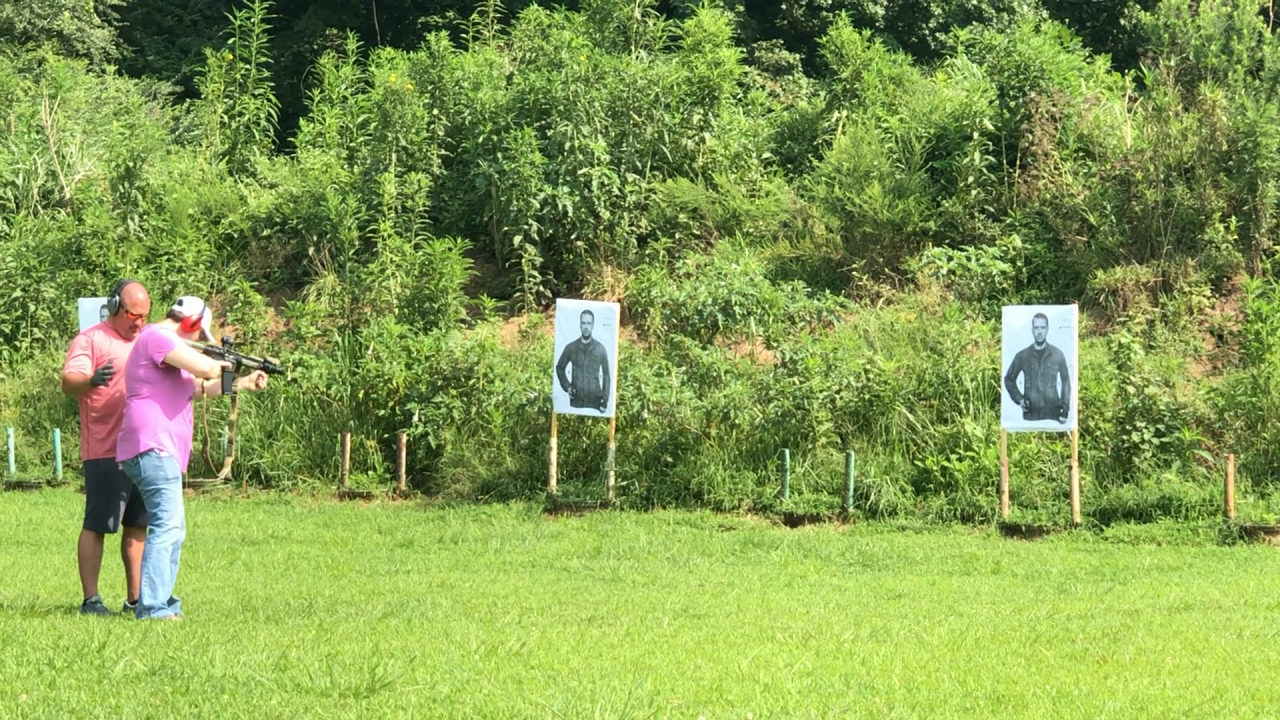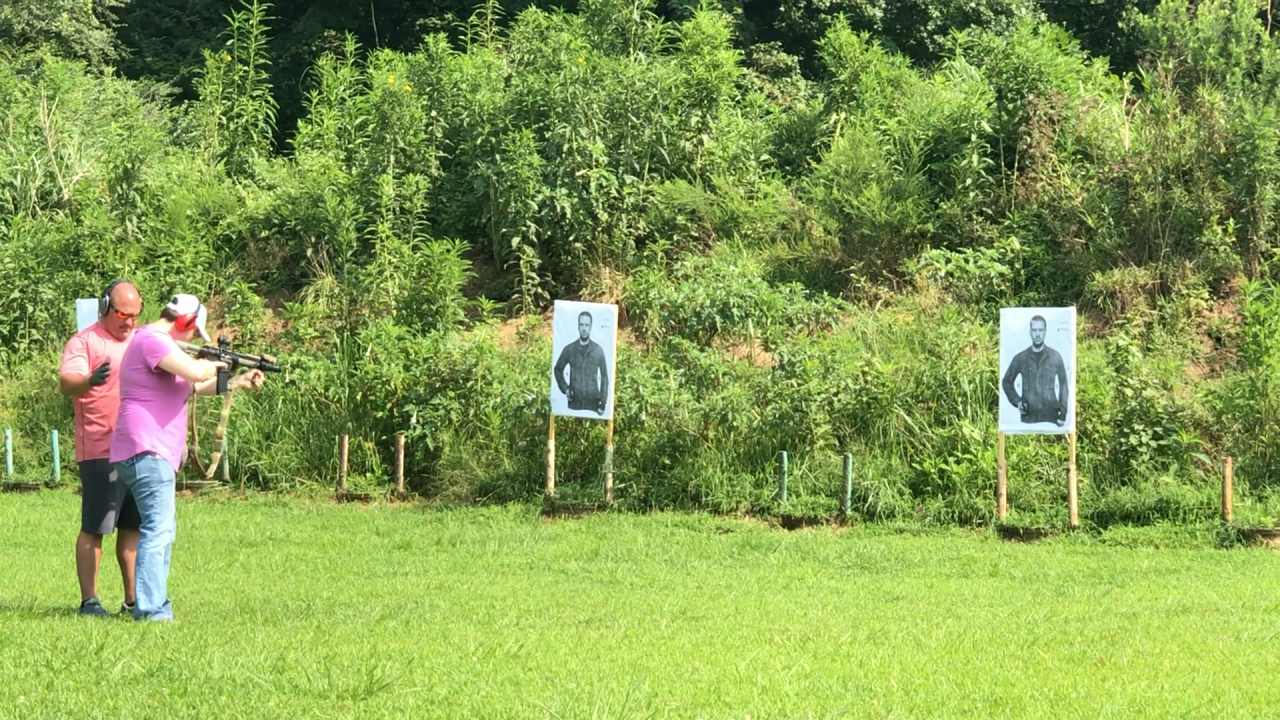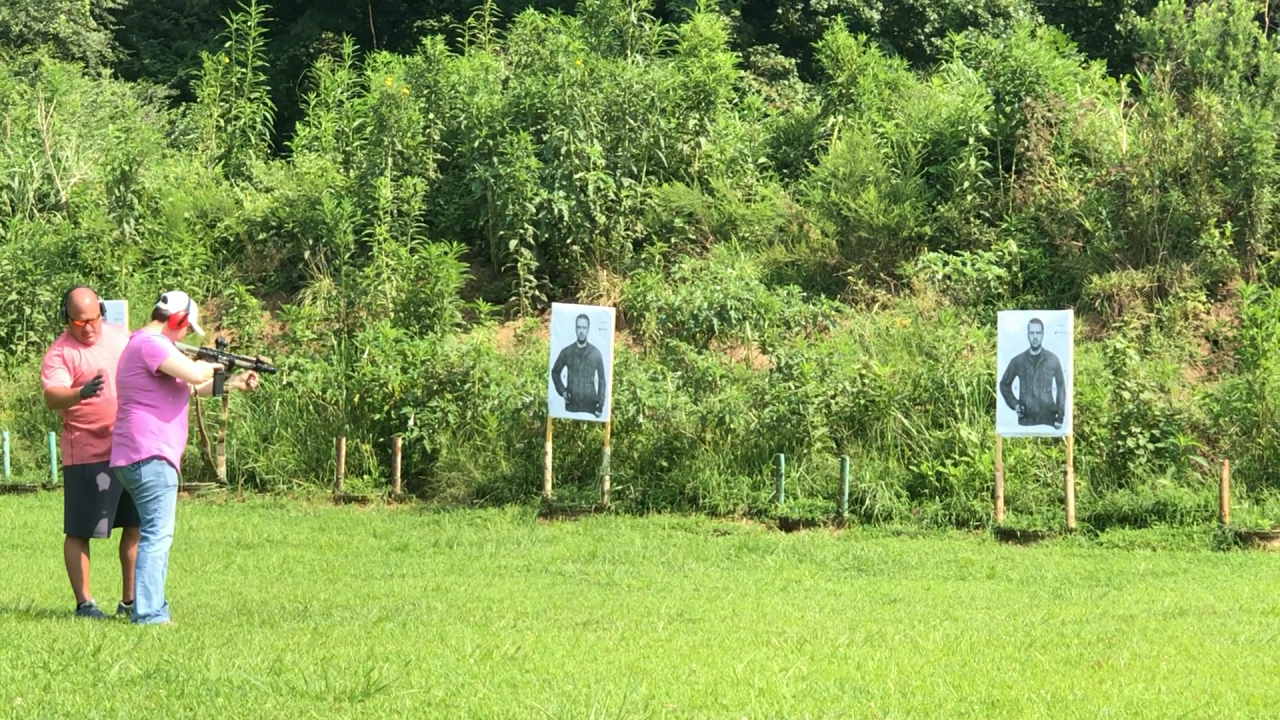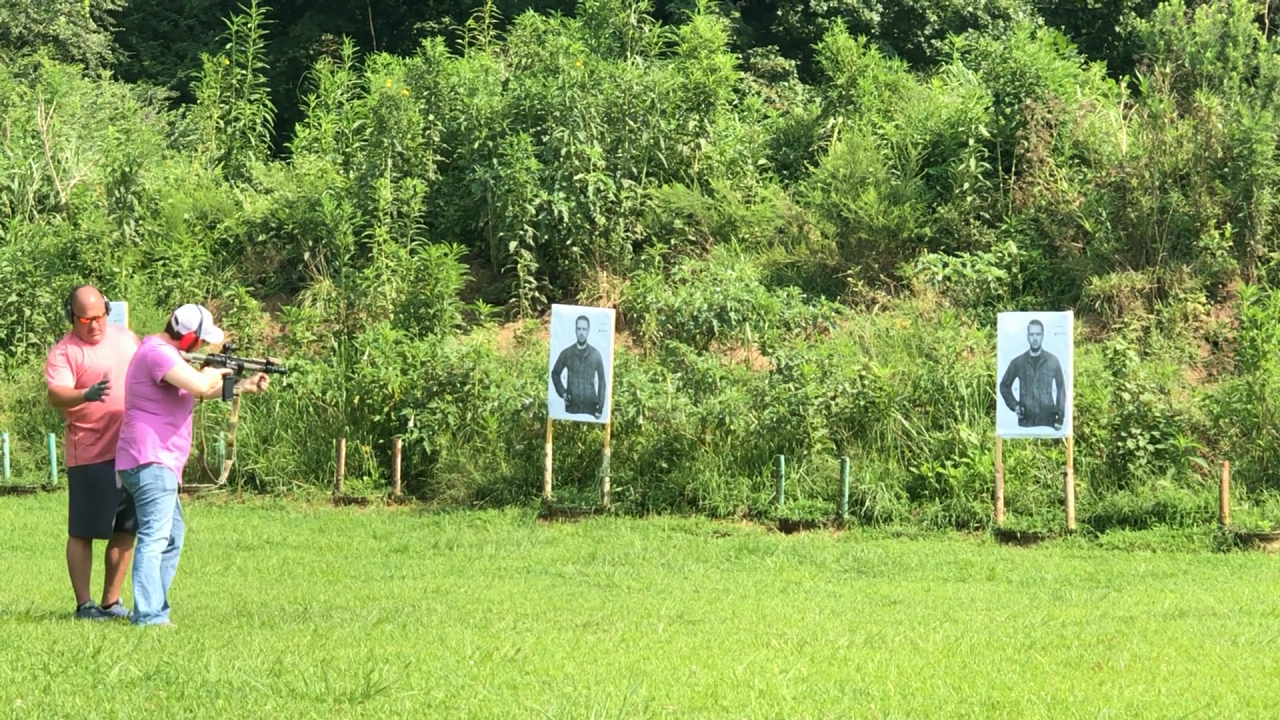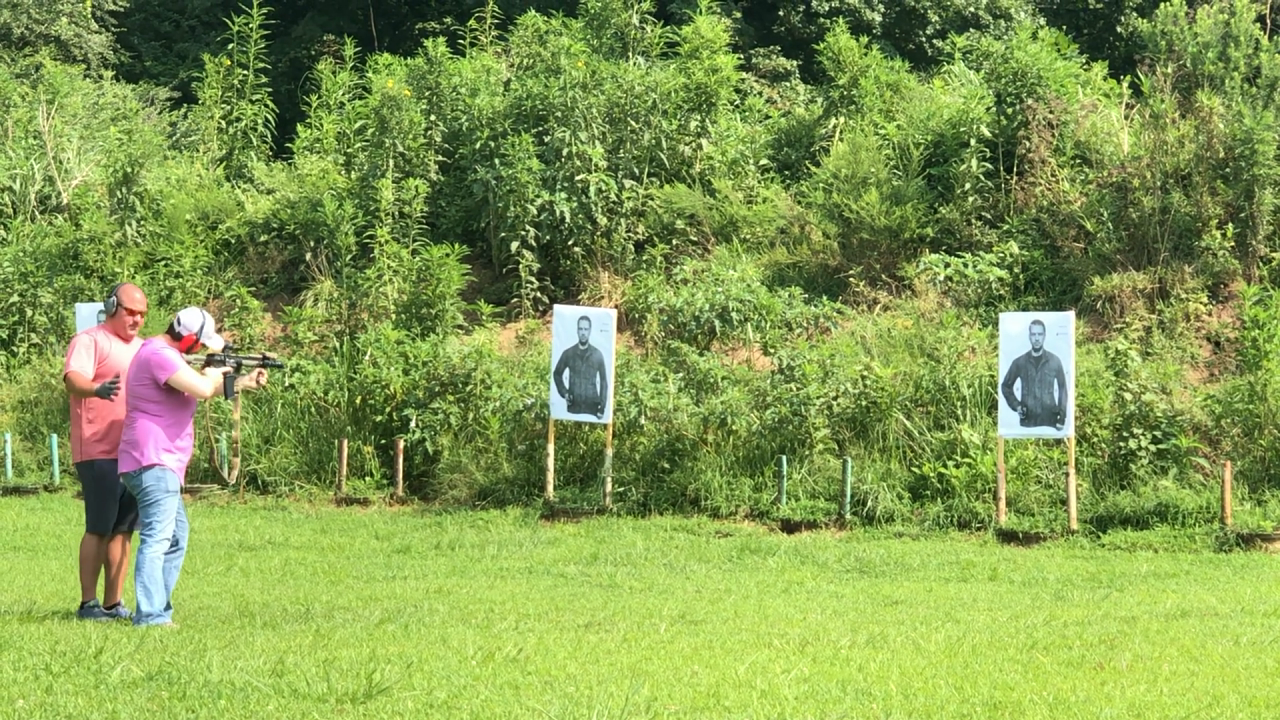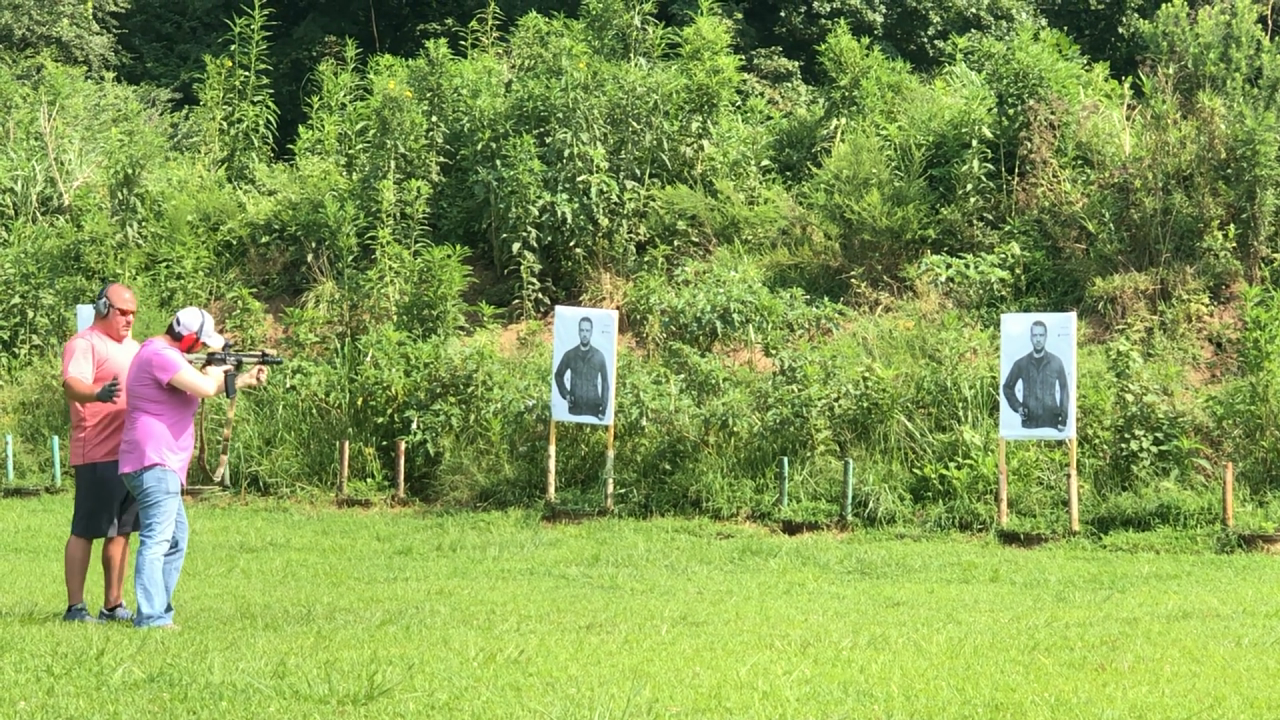
dt=0.5s
person 1, frame 1
right shoulder: (90, 340)
right elbow: (68, 383)
right wrist: (91, 381)
right hip: (106, 451)
left knee: (137, 525)
right knee: (96, 524)
left ankle: (136, 597)
right ankle: (91, 598)
person 1, frame 2
right shoulder: (84, 342)
right elbow: (66, 384)
right wrist: (90, 380)
right hip: (101, 451)
left knee: (133, 526)
right knee: (94, 526)
left ankle: (133, 600)
right ankle: (89, 600)
person 1, frame 3
left shoulder: (121, 335)
right shoulder: (59, 352)
right elbow: (52, 397)
right wrist: (80, 393)
right hip: (88, 454)
left knee: (137, 524)
right knee: (80, 531)
left ankle: (130, 599)
right ankle: (84, 603)
person 1, frame 4
left shoulder: (126, 338)
right shoulder: (63, 351)
right elbow: (56, 395)
right wrist: (85, 395)
right hip: (92, 455)
left knee: (127, 530)
right knee: (83, 532)
left ankle: (111, 602)
right ankle: (84, 604)
person 1, frame 5
left shoulder: (143, 348)
right shoulder: (89, 340)
right elbow: (73, 379)
right wrist: (96, 389)
right hip: (98, 451)
left knee: (122, 530)
right knee: (99, 527)
left ankle: (113, 603)
right ankle: (88, 603)
person 1, frame 6
left shoulder: (132, 346)
right shoulder: (83, 344)
right elbow: (72, 385)
right wrist: (97, 394)
right hip: (98, 455)
left knee: (120, 531)
right knee: (86, 530)
left ankle: (113, 605)
right ankle: (75, 607)
person 2, frame 1
left shoulder: (161, 342)
right shoulder: (158, 336)
left elbow: (197, 387)
right elbow: (203, 367)
left wrist: (241, 383)
right wrist: (218, 364)
left hip: (160, 450)
right hip: (152, 448)
left knee: (174, 530)
right knee: (165, 526)
left ankle: (164, 604)
right ankle: (152, 607)
person 2, frame 2
left shoulder: (156, 342)
right shoulder: (153, 339)
left elbow: (191, 387)
right elbow: (195, 372)
left wrist: (237, 382)
right wrist: (211, 365)
left hip: (152, 452)
right hip: (146, 451)
left knee: (163, 531)
right knee: (157, 529)
left ankle: (156, 605)
right ankle: (149, 609)
person 2, frame 3
left shoulder: (150, 344)
right shoulder: (151, 343)
left elbow: (187, 387)
right elbow: (194, 375)
left wrist: (232, 383)
right wrist: (207, 367)
left hip: (148, 456)
right hip: (149, 456)
left knee: (159, 533)
right knee: (158, 533)
left ankle: (152, 608)
right ankle: (149, 614)
person 2, frame 4
left shoulder: (165, 351)
right shoulder: (158, 353)
left elbow: (197, 391)
right elbow: (200, 386)
left wrist: (242, 385)
right wrist: (214, 373)
left hip: (157, 461)
right hip: (150, 460)
left knee: (171, 537)
right knee: (155, 536)
left ankle: (154, 608)
right ankle: (148, 614)
person 2, frame 5
left shoulder: (165, 352)
right shoulder: (160, 355)
left elbow: (194, 389)
right elbow: (202, 389)
left wrist: (243, 383)
right wrist: (213, 375)
left hip: (160, 462)
right hip: (154, 462)
left knee: (176, 537)
right knee: (157, 537)
left ankle: (157, 608)
right ankle: (150, 615)
person 2, frame 6
left shoulder: (164, 352)
right shoulder: (161, 355)
left elbow: (195, 387)
right elbow: (205, 388)
left wrist: (243, 380)
right wrist: (215, 374)
left hip: (161, 463)
right hip: (155, 462)
left knee: (175, 538)
right knee: (157, 539)
left ankle: (158, 610)
right ankle: (151, 617)
